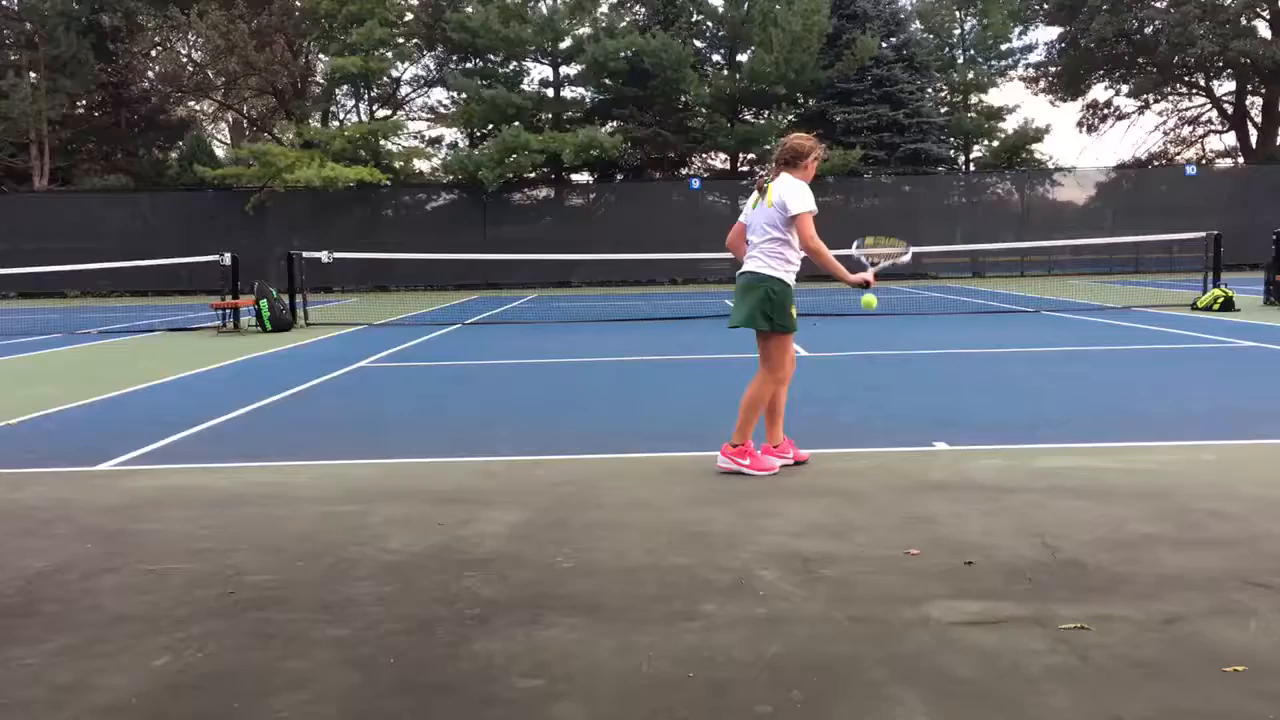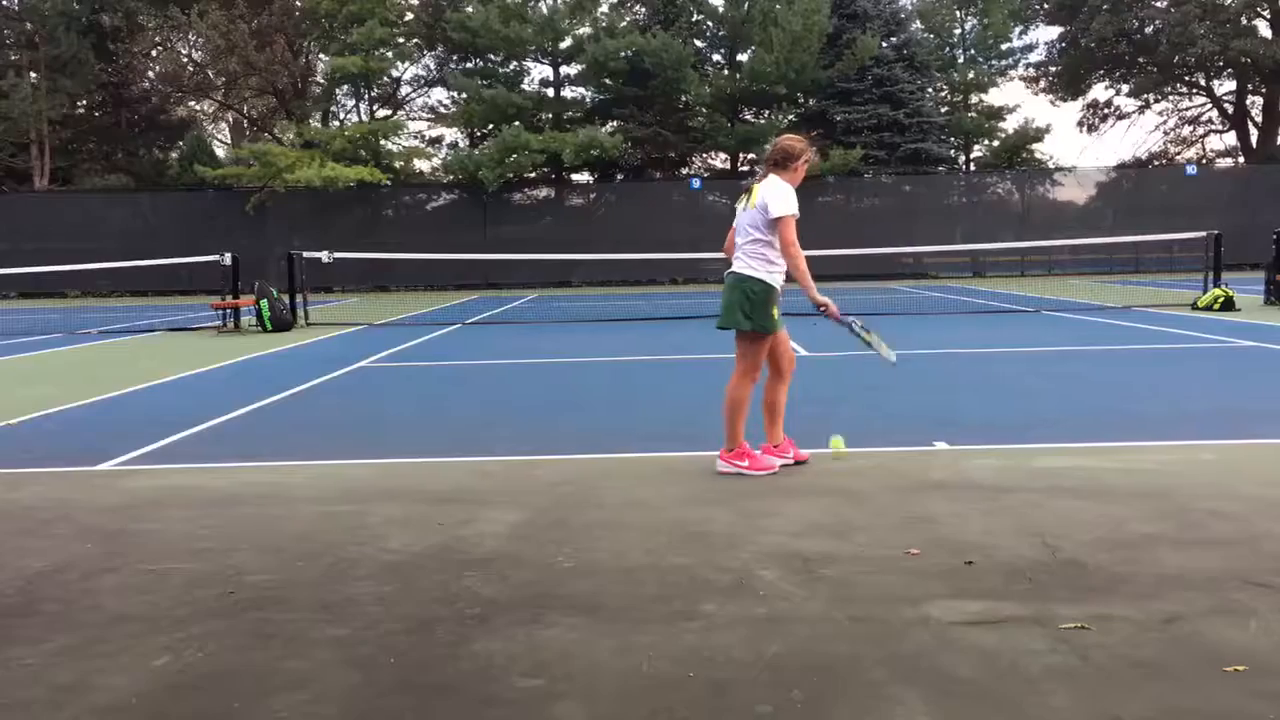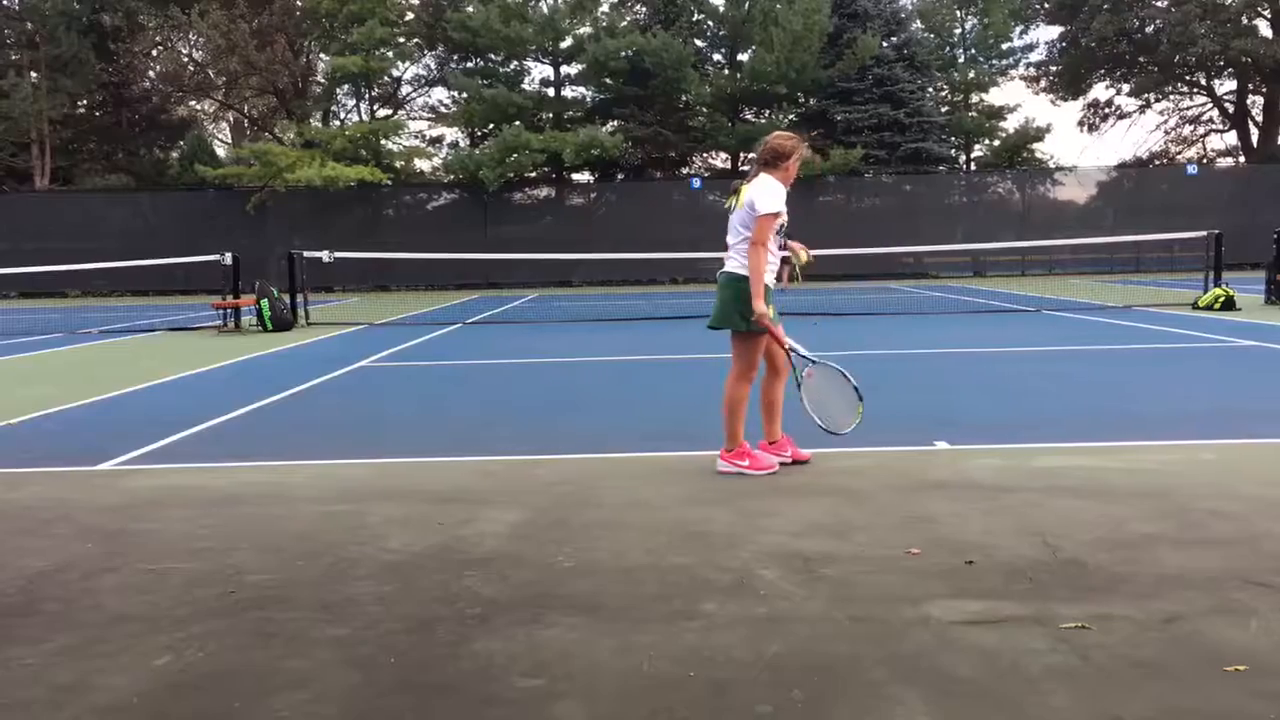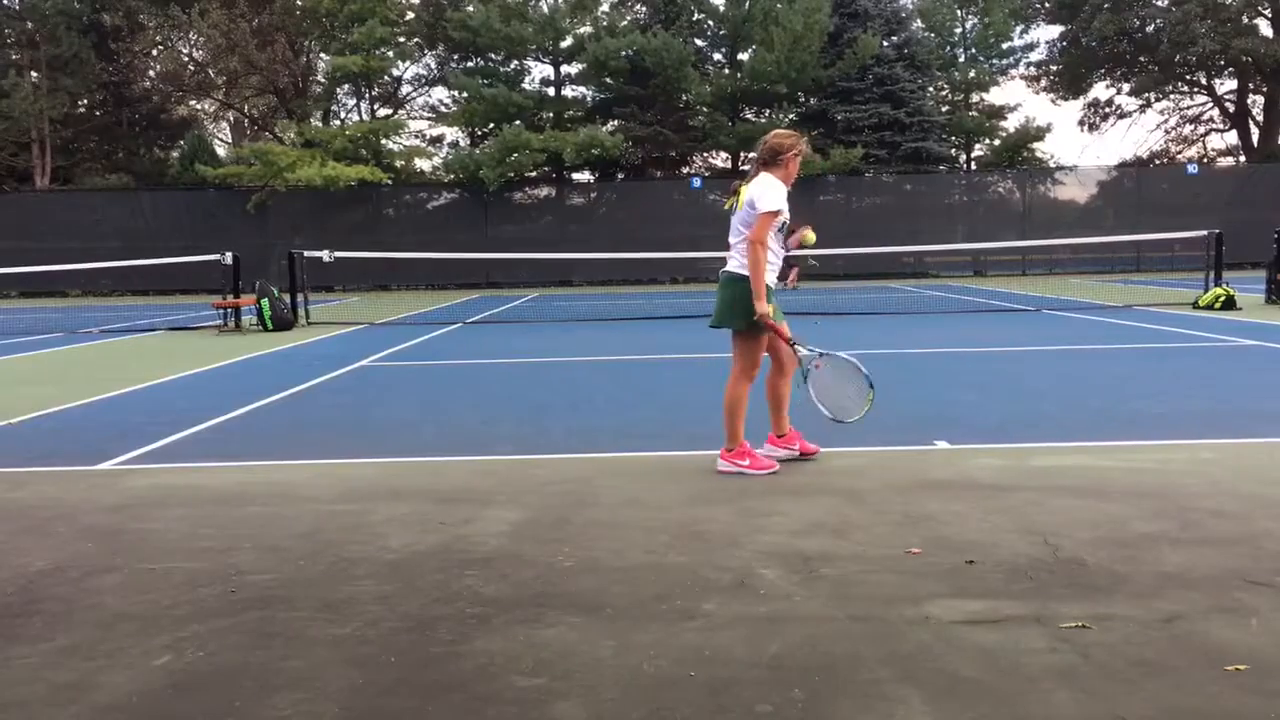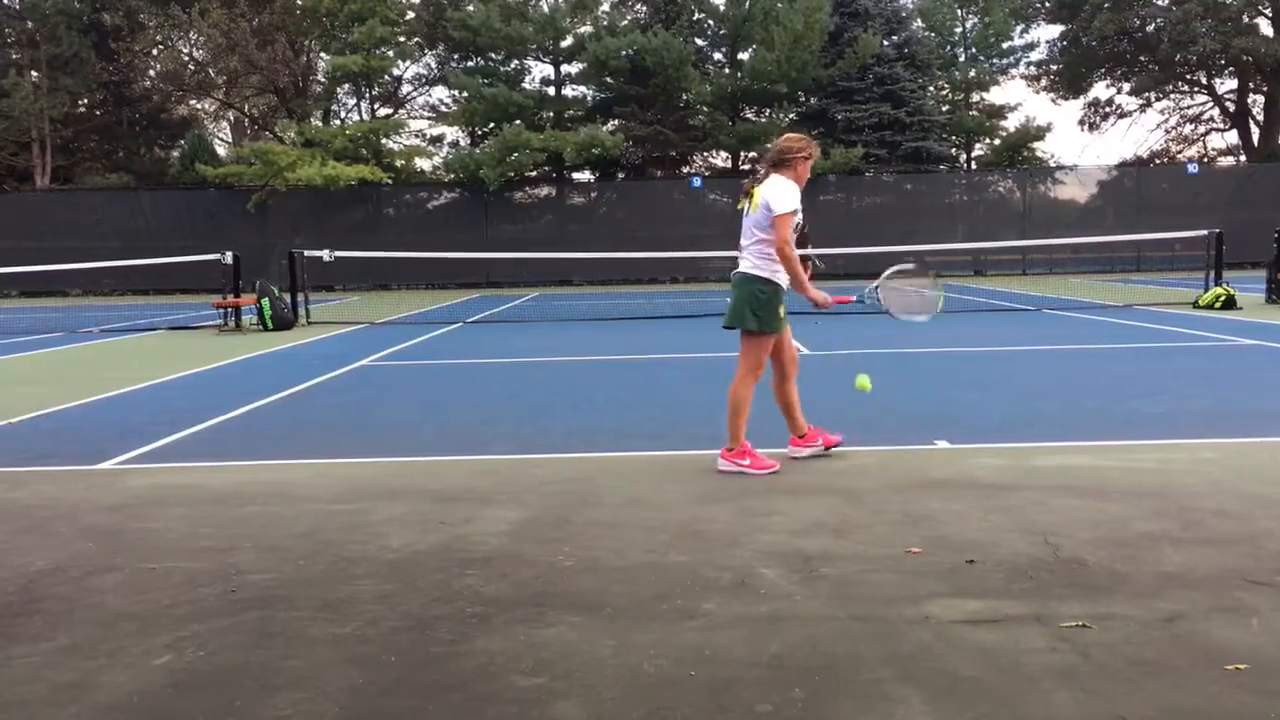
dt=0.2s
person 1, frame 1
left shoulder: (762, 191)
right shoulder: (796, 189)
left elbow: (733, 241)
right elbow: (810, 244)
right wrist: (849, 277)
left hip: (754, 281)
right hip: (772, 286)
left knee: (783, 369)
right knee: (771, 373)
left ankle: (776, 445)
right ankle: (736, 449)
person 1, frame 2
left shoulder: (757, 191)
right shoulder: (781, 191)
left elbow: (730, 245)
right elbow: (789, 248)
right wrist: (815, 294)
left hip: (750, 285)
right hip: (755, 288)
left knee: (783, 366)
right knee: (747, 373)
left ankle: (775, 444)
right ankle: (732, 453)
person 1, frame 3
left shoulder: (754, 187)
right shoulder: (771, 189)
right elbow: (756, 244)
left wrist: (784, 246)
right wrist: (757, 298)
left hip: (750, 289)
right hip: (748, 289)
left knee: (780, 363)
right knee: (745, 372)
left ankle: (773, 442)
right ankle: (733, 452)
person 1, frame 4
left shoulder: (756, 186)
right shoulder: (771, 187)
right elbow: (755, 243)
left wrist: (785, 243)
right wrist: (761, 298)
left hip: (747, 284)
right hip: (747, 286)
left knee: (785, 359)
right knee: (746, 371)
left ankle: (782, 438)
right ankle: (732, 452)
person 1, frame 5
left shoulder: (763, 189)
right shoulder: (784, 188)
right elbow: (782, 246)
left wrist: (788, 278)
right wrist: (808, 289)
left hip: (759, 284)
right hip: (761, 287)
left knee: (787, 364)
right knee: (750, 371)
left ankle: (803, 436)
right ankle: (734, 451)
